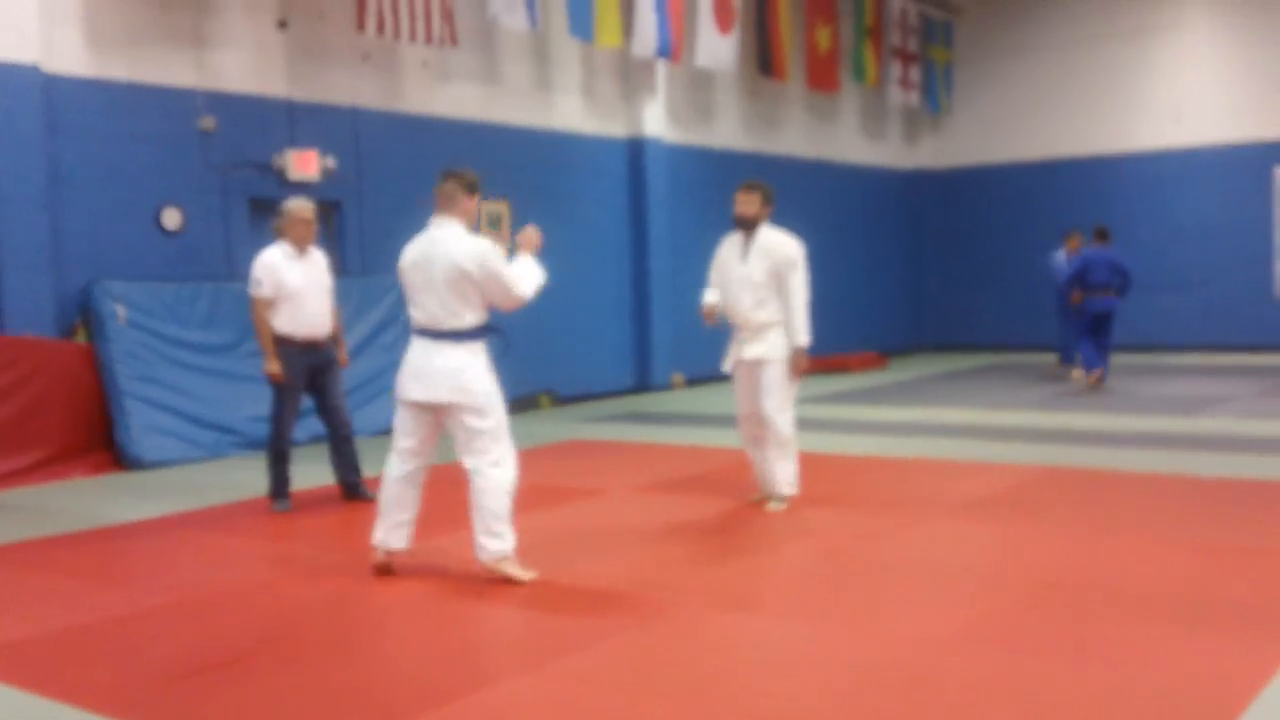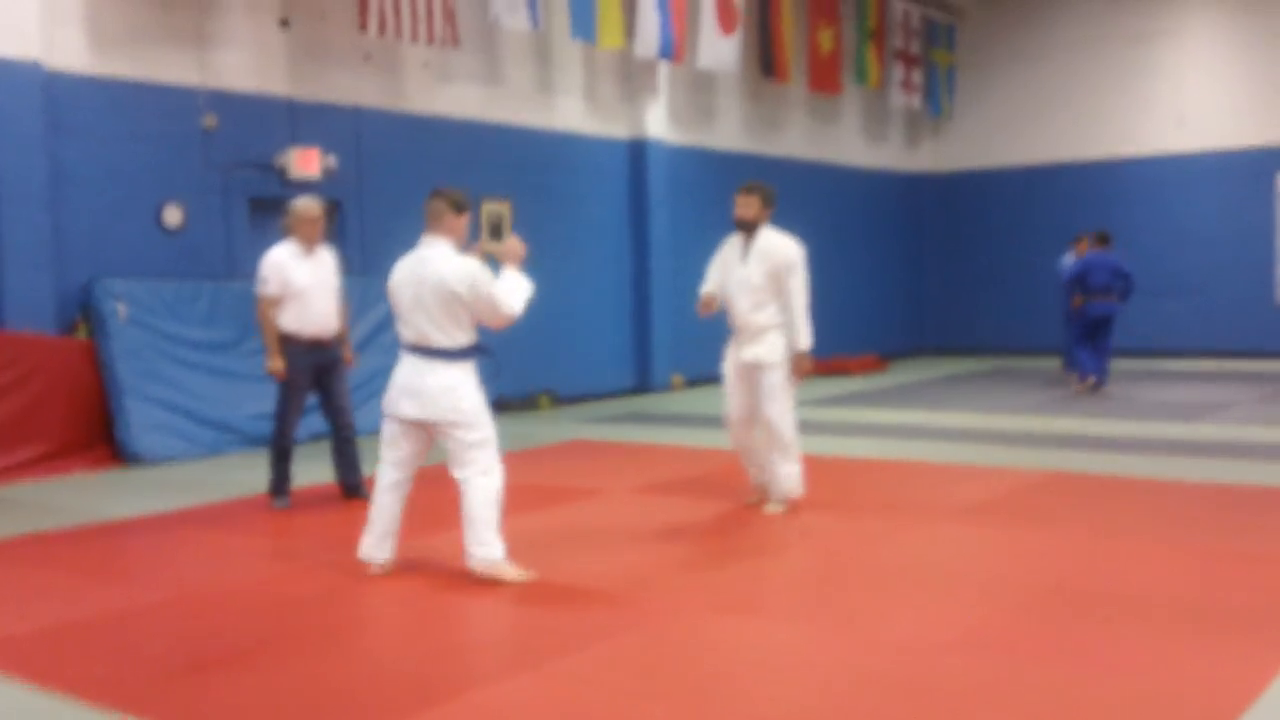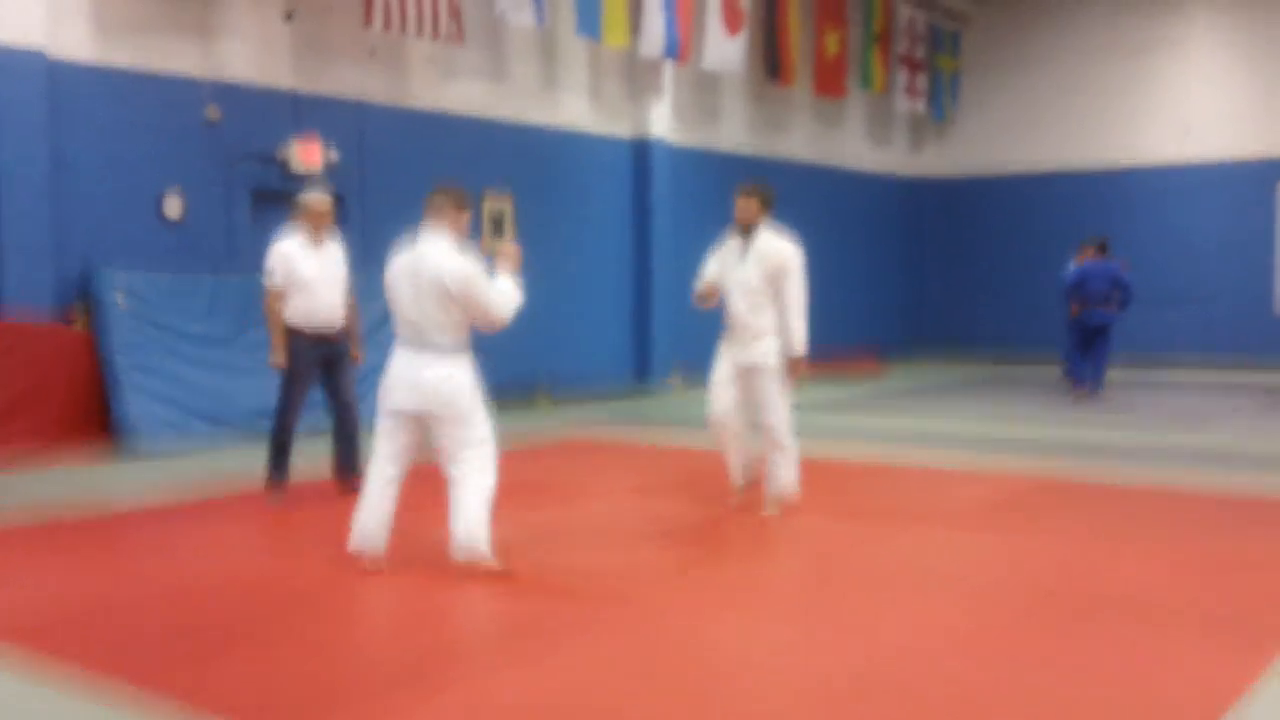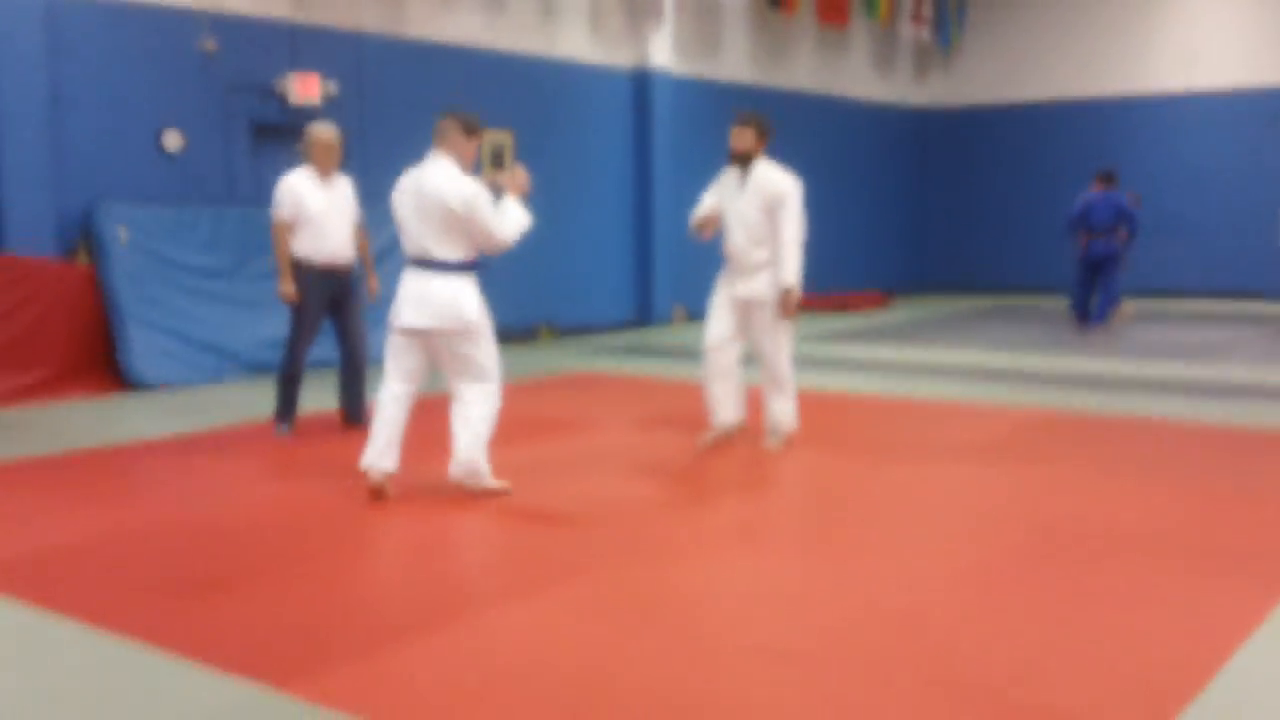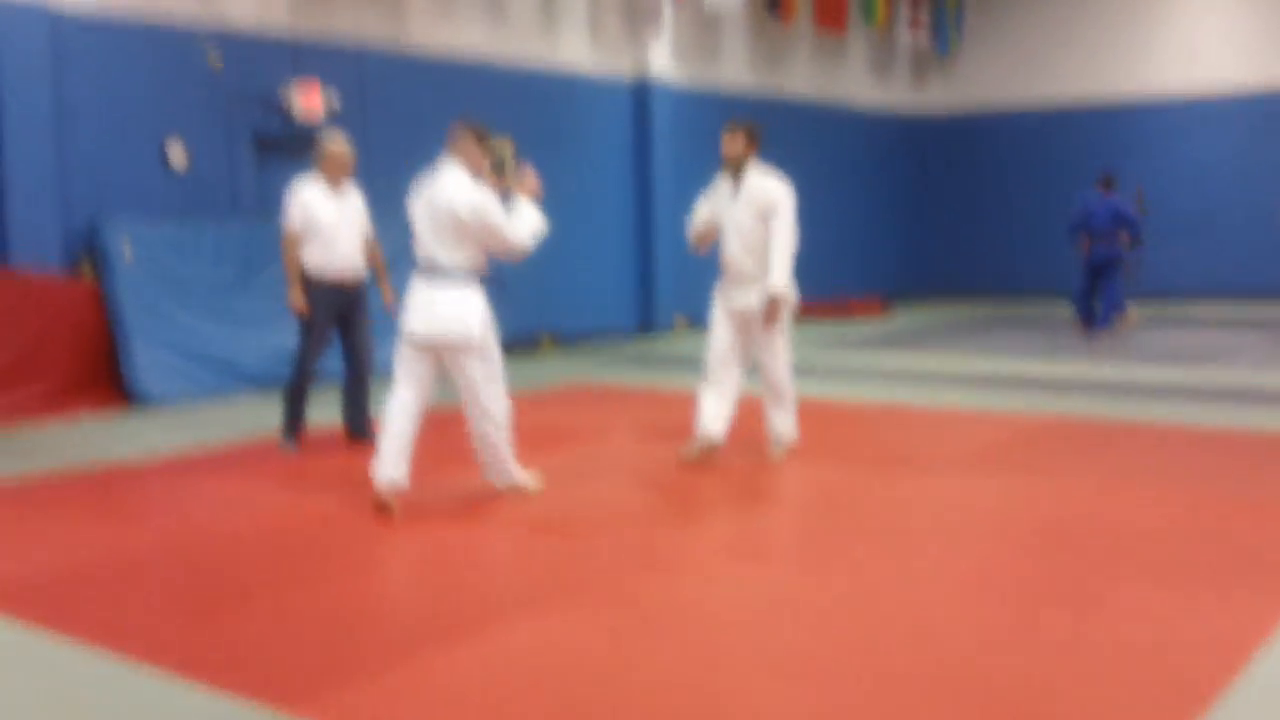
dt=0.1s
person 1, frame 1
left shoulder: (412, 251)
right shoulder: (475, 250)
right elbow: (513, 295)
right wrist: (526, 254)
left hip: (421, 362)
right hip: (464, 365)
left knee: (406, 460)
right knee: (493, 460)
left ankle: (387, 546)
right ankle: (498, 552)
person 1, frame 2
left shoulder: (402, 268)
right shoulder: (464, 269)
right elbow: (502, 313)
right wrist: (511, 266)
left hip: (410, 376)
right hip: (452, 381)
left knee: (395, 469)
right knee: (479, 469)
left ankle: (375, 555)
right ankle: (488, 558)
person 1, frame 3
left shoulder: (399, 261)
right shoulder: (460, 265)
right elbow: (494, 315)
right wrist: (507, 273)
left hip: (404, 370)
right hip: (448, 374)
left knee: (387, 460)
right knee: (475, 462)
left ankle: (367, 542)
right ankle: (471, 546)
person 1, frame 4
left shoulder: (406, 183)
right shoulder: (463, 188)
right elbow: (497, 238)
right wrist: (512, 197)
left hip: (415, 291)
right hip: (455, 296)
left knee: (398, 385)
right knee: (477, 384)
left ankle: (378, 469)
right ankle: (470, 468)
person 1, frame 5
left shoulder: (423, 189)
right shoulder: (472, 195)
right elbow: (513, 242)
left wrist: (491, 195)
right wrist: (525, 200)
left hip: (423, 300)
right hip: (460, 304)
left knee: (407, 394)
right knee: (486, 396)
left ankle: (387, 480)
right ankle: (507, 472)
person 2, frame 1
left shoulder: (784, 246)
right shoulder: (726, 246)
left elbow: (797, 300)
right elbow: (717, 287)
left wrist: (801, 347)
right wrist: (711, 306)
left hip: (775, 341)
right hip: (742, 342)
left knee: (775, 416)
right knee: (748, 417)
left ankle: (783, 489)
right ankle: (768, 482)
person 2, frame 2
left shoulder: (784, 248)
right shoulder: (728, 247)
left elbow: (797, 302)
right elbow: (714, 285)
left wrist: (803, 350)
right wrist: (708, 298)
left hip: (774, 343)
right hip: (741, 343)
left knee: (777, 419)
right knee: (739, 418)
left ankle: (785, 491)
right ankle: (762, 481)
person 2, frame 3
left shoulder: (783, 250)
right shoulder: (727, 246)
left elbow: (794, 304)
right elbow: (708, 283)
left wrist: (798, 352)
right wrist: (704, 292)
left hip: (770, 346)
right hip: (735, 343)
left knee: (773, 421)
right knee: (722, 412)
left ankle: (781, 491)
right ankle: (744, 473)
person 2, frame 4
left shoulder: (781, 182)
right shoulder: (726, 179)
left elbow: (789, 236)
right elbow: (704, 218)
left wrist: (789, 287)
right wrist: (702, 223)
left hip: (768, 280)
right hip: (734, 278)
left knee: (774, 357)
right knee: (717, 346)
left ankle: (781, 427)
right ankle: (726, 420)
person 2, frame 5
left shoulder: (774, 189)
right shoulder: (719, 187)
left elbow: (782, 243)
right elbow: (701, 227)
left wrist: (776, 294)
right wrist: (700, 234)
left hip: (765, 291)
right hip: (732, 287)
left knee: (774, 365)
right knee: (720, 358)
left ankle: (783, 437)
right ankle: (709, 435)
person 3, frame 1
left shoulder: (320, 257)
right shoulder: (270, 260)
right elbow: (261, 312)
left wrist: (340, 345)
right wrist: (270, 357)
left hip: (322, 350)
right hip: (291, 351)
left knee: (339, 419)
right knee: (284, 426)
left ankle: (353, 485)
right ankle: (280, 493)
person 3, frame 2
left shoulder: (328, 255)
right shoulder: (277, 258)
right elbow: (266, 310)
left wrist: (346, 345)
right wrist: (274, 355)
left hip: (328, 349)
right hip: (297, 349)
left knee: (343, 419)
right knee: (287, 424)
left ankle: (352, 484)
right ankle: (279, 490)
person 3, frame 3
left shoulder: (337, 248)
right shoulder: (284, 250)
right elbow: (273, 301)
left wrist: (355, 339)
right wrist: (278, 347)
left hip: (335, 341)
right hip: (302, 341)
left knee: (347, 408)
right knee: (289, 411)
left ankle: (348, 472)
right ankle: (277, 476)
person 3, frame 4
left shoulder: (345, 184)
right shoulder: (293, 183)
left elbow: (357, 231)
right elbow: (280, 234)
left wrist: (371, 273)
right wrist: (285, 279)
left hip: (344, 277)
right hip: (311, 276)
left knee: (354, 349)
right knee: (298, 349)
left ankle: (354, 414)
right ankle: (284, 417)
person 3, frame 5
left shoulder: (354, 196)
right shoulder: (303, 194)
left elbow: (369, 242)
right elbow: (291, 244)
left wrist: (384, 284)
right wrist: (295, 290)
left hip: (352, 291)
right hip: (319, 290)
left knee: (360, 361)
right knee: (307, 360)
left ankle: (359, 428)
right ankle: (292, 430)
